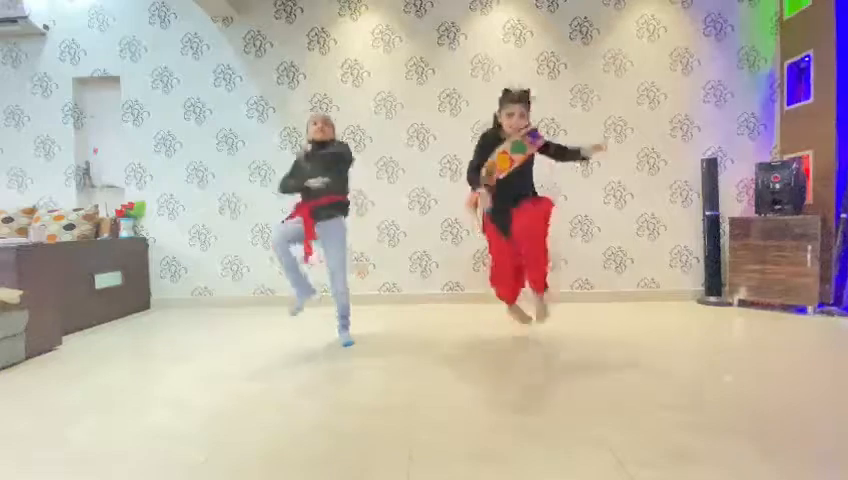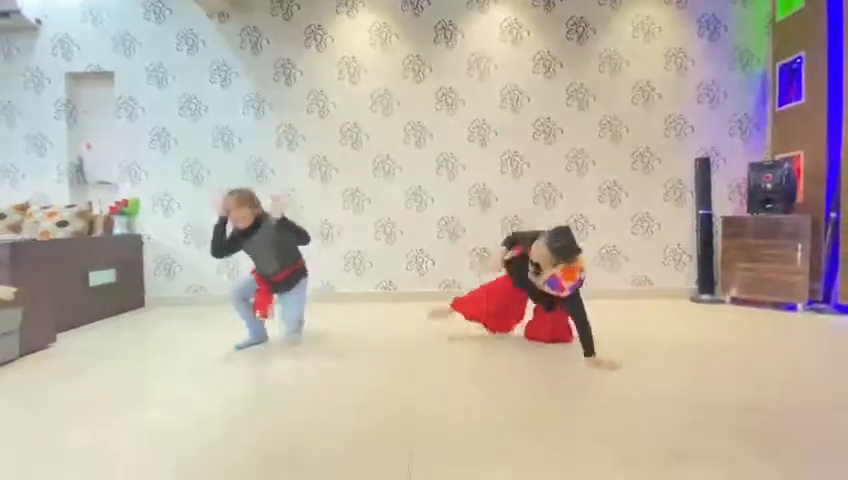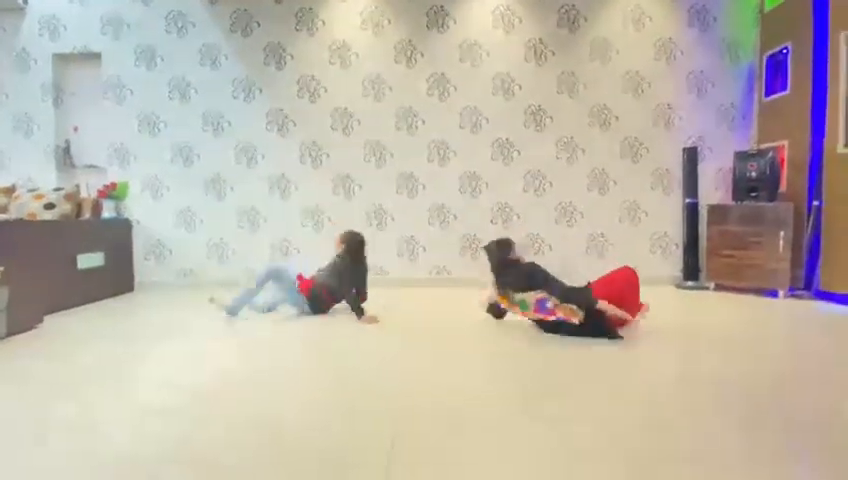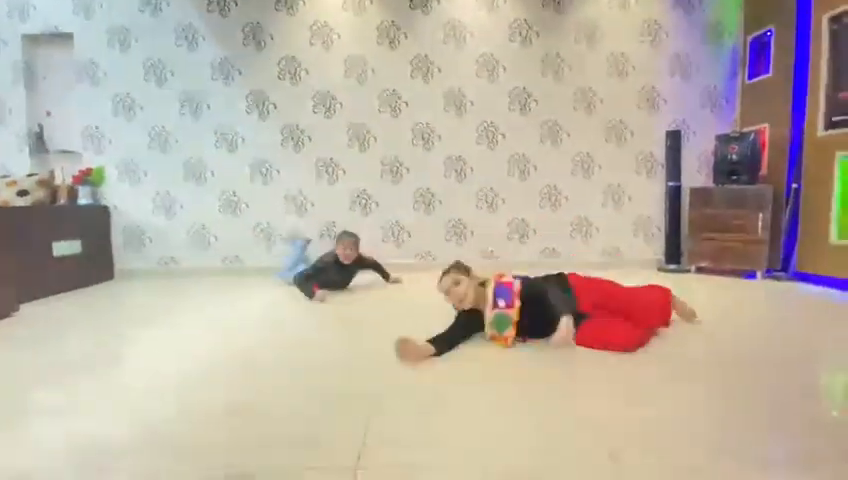
dt=1s
person 1, frame 1
right shoulder: (489, 139)
left elbow: (564, 153)
right elbow: (473, 171)
left wrist: (586, 152)
right wrist: (480, 190)
left hip: (525, 203)
right hip: (498, 207)
left knee: (532, 245)
right knee: (505, 256)
left ankle: (538, 294)
right ankle: (511, 303)
person 1, frame 2
right shoulder: (538, 241)
left elbow: (579, 316)
right elbow: (515, 238)
left wrist: (591, 357)
right wrist: (504, 250)
left hip: (549, 298)
right hip: (525, 279)
person 1, frame 3
left shoulder: (503, 287)
right shoulder: (529, 271)
left elbow: (497, 313)
right elbow: (562, 292)
left wrist: (491, 305)
right wrist: (603, 306)
left hip: (555, 326)
right knee: (627, 276)
right ankle: (627, 316)
person 1, frame 4
right shoulder: (470, 319)
left elbow: (550, 291)
right elbow: (448, 338)
left wrist: (565, 321)
right wrist: (423, 349)
left hip: (572, 292)
left knee: (641, 304)
right knee: (631, 337)
left ankle: (668, 301)
person 2, frame 1
left shoulder: (340, 150)
right shoulder: (303, 158)
left elbow: (345, 158)
right elbow: (284, 186)
left wrist: (313, 152)
right wrist: (307, 184)
left hip: (332, 219)
right hip: (307, 218)
left knee: (338, 279)
right knee: (277, 238)
left ankle: (343, 326)
right ankle: (302, 289)
person 2, frame 2
left shoulder: (272, 225)
right shoulder: (240, 233)
left elbow: (304, 239)
right elbow: (217, 252)
left wrist: (280, 219)
right wrist: (222, 220)
left hip: (293, 279)
right hip: (265, 278)
left knee: (289, 335)
left ankle: (293, 327)
right ankle: (257, 334)
person 2, frame 3
left shoulder: (342, 263)
right shoulder: (361, 267)
left elbow: (347, 290)
right elbow: (362, 296)
left wrist: (360, 315)
left hip: (310, 301)
right hip: (321, 305)
left knee: (273, 271)
right ankle: (269, 305)
person 2, frame 4
left shoulder: (359, 261)
right shoulder: (326, 261)
left elbow: (374, 264)
right elbow: (299, 278)
left wrist: (388, 277)
right wrist: (312, 293)
right knee: (287, 274)
right ankle: (302, 245)
